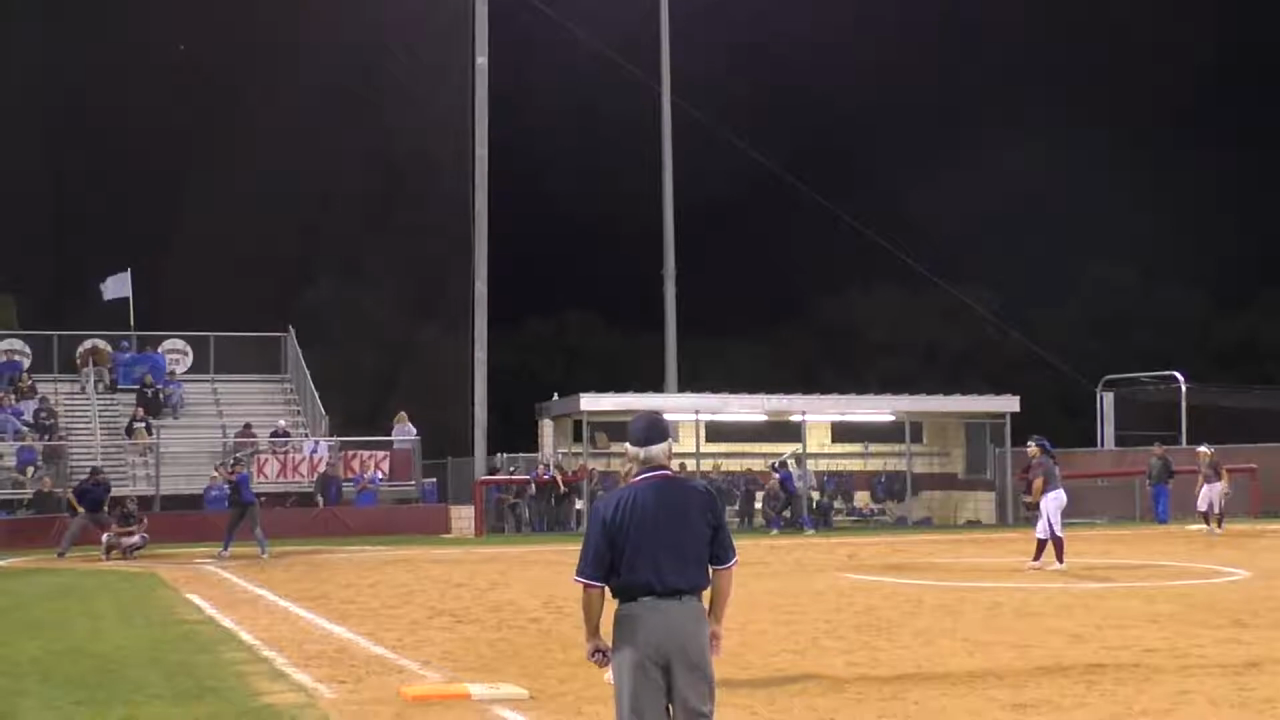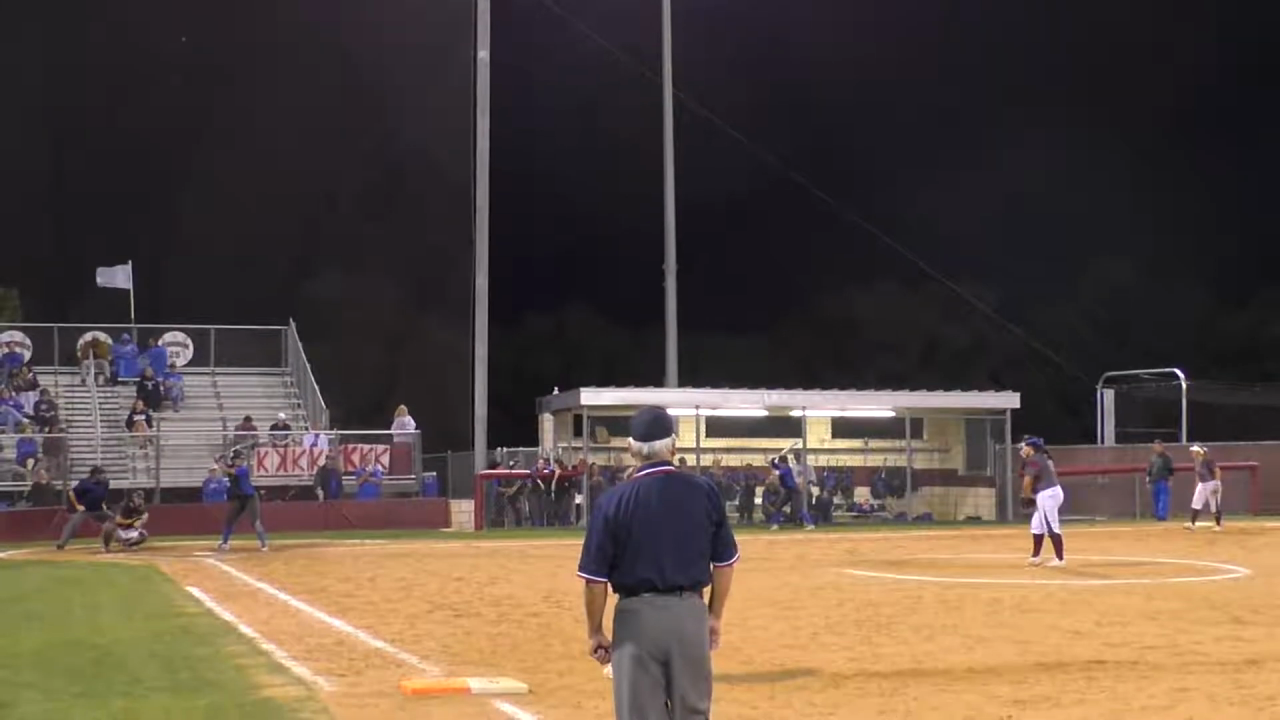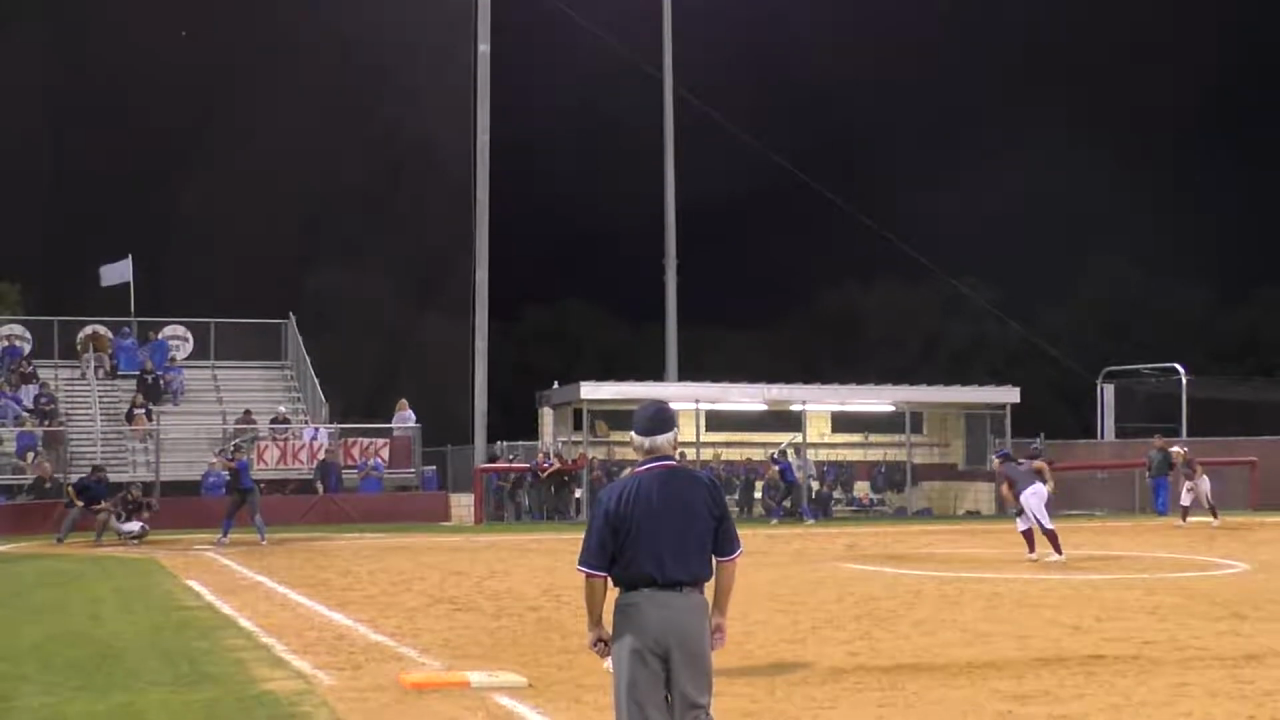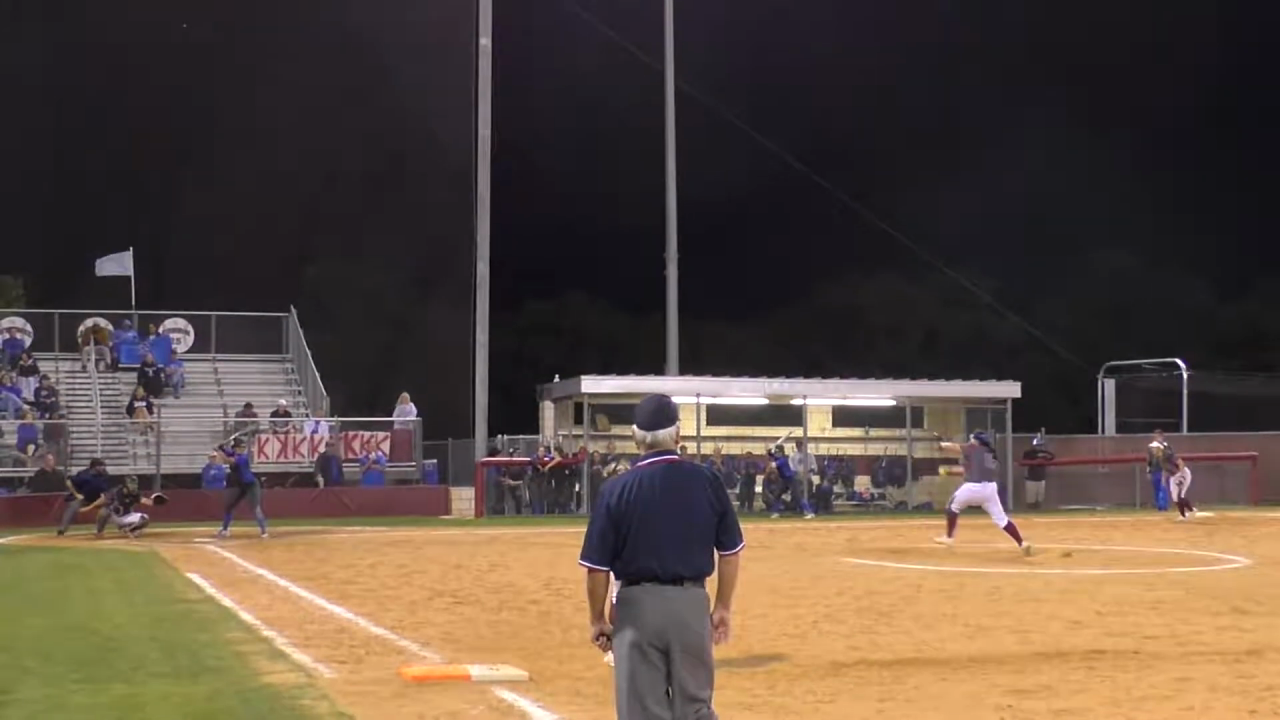
dt=0.3s
person 1, frame 1
left shoulder: (611, 505)
right shoulder: (702, 495)
left elbow: (593, 583)
right elbow: (723, 566)
left wrist: (592, 635)
right wrist: (715, 620)
left hip: (638, 621)
right hip: (690, 616)
person 1, frame 2
left shoulder: (614, 500)
right shoulder: (704, 491)
left elbow: (596, 579)
right elbow: (724, 563)
left wrist: (595, 632)
right wrist: (714, 615)
left hip: (637, 617)
right hip: (690, 613)
person 1, frame 3
left shoulder: (615, 495)
right shoulder: (706, 487)
left elbow: (595, 573)
right elbow: (727, 558)
left wrist: (595, 625)
right wrist: (719, 612)
left hip: (638, 612)
right hip: (691, 609)
person 1, frame 4
left shoulder: (617, 489)
right shoulder: (708, 481)
left elbow: (597, 567)
right elbow: (729, 552)
left wrist: (597, 620)
right wrist: (723, 607)
left hip: (639, 607)
right hip: (691, 603)
